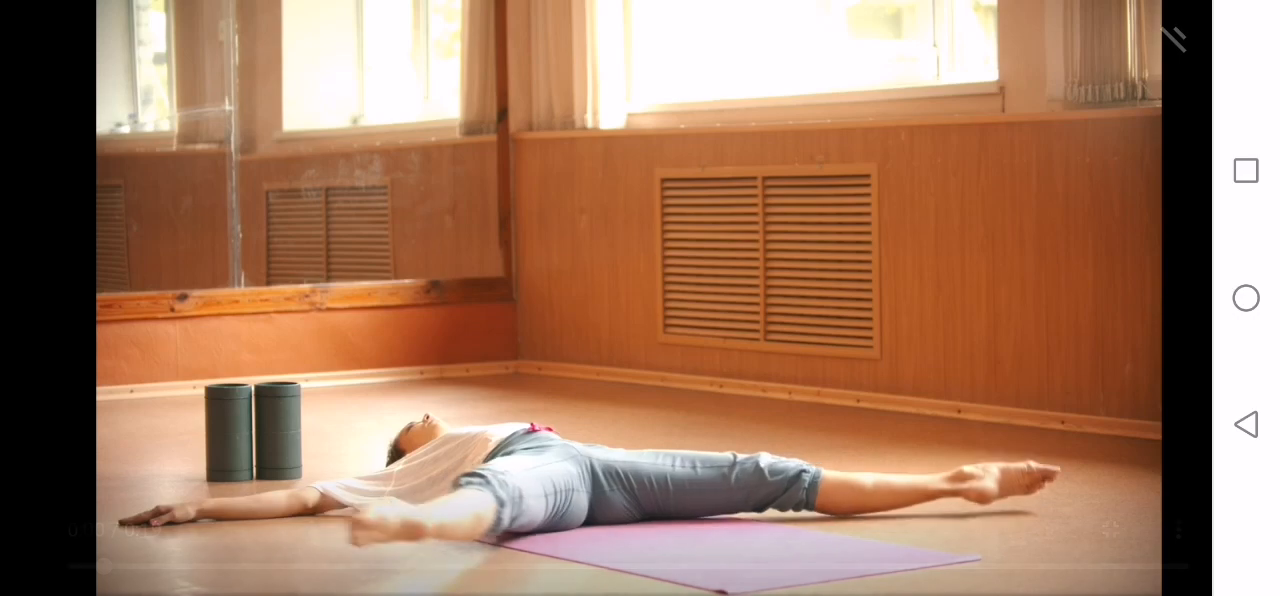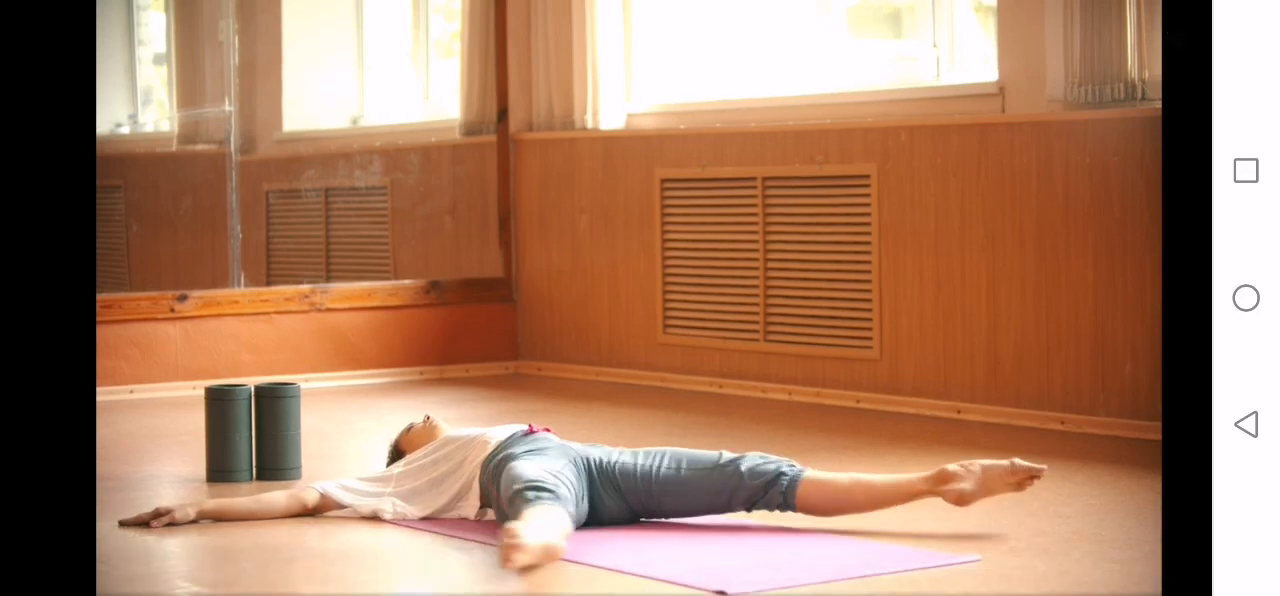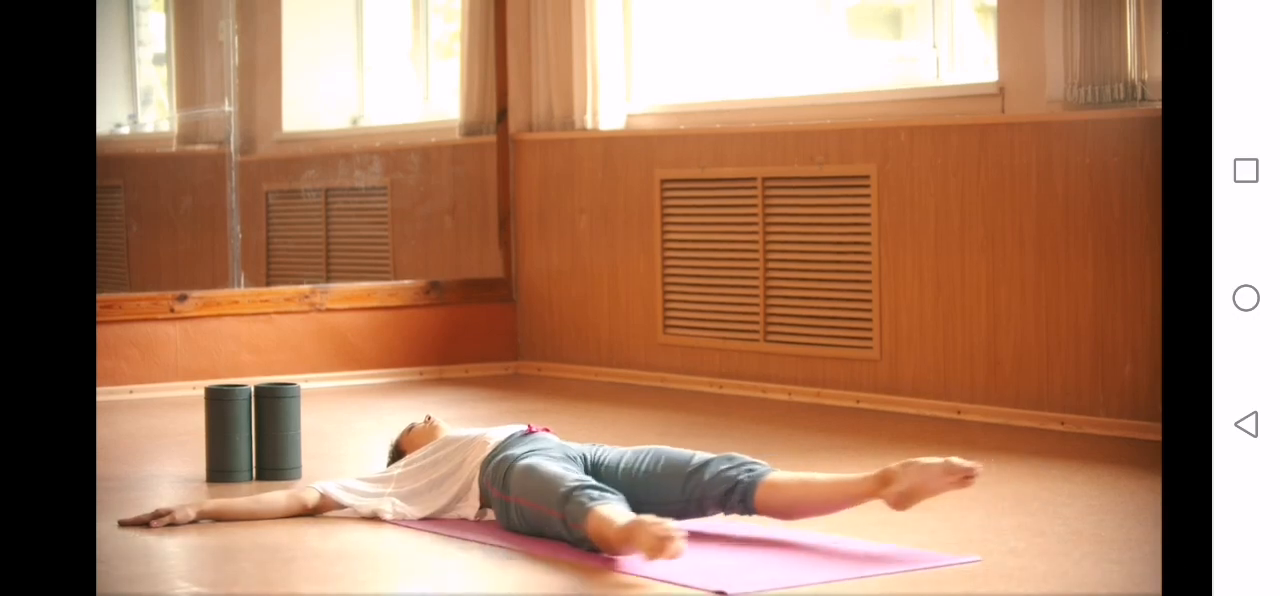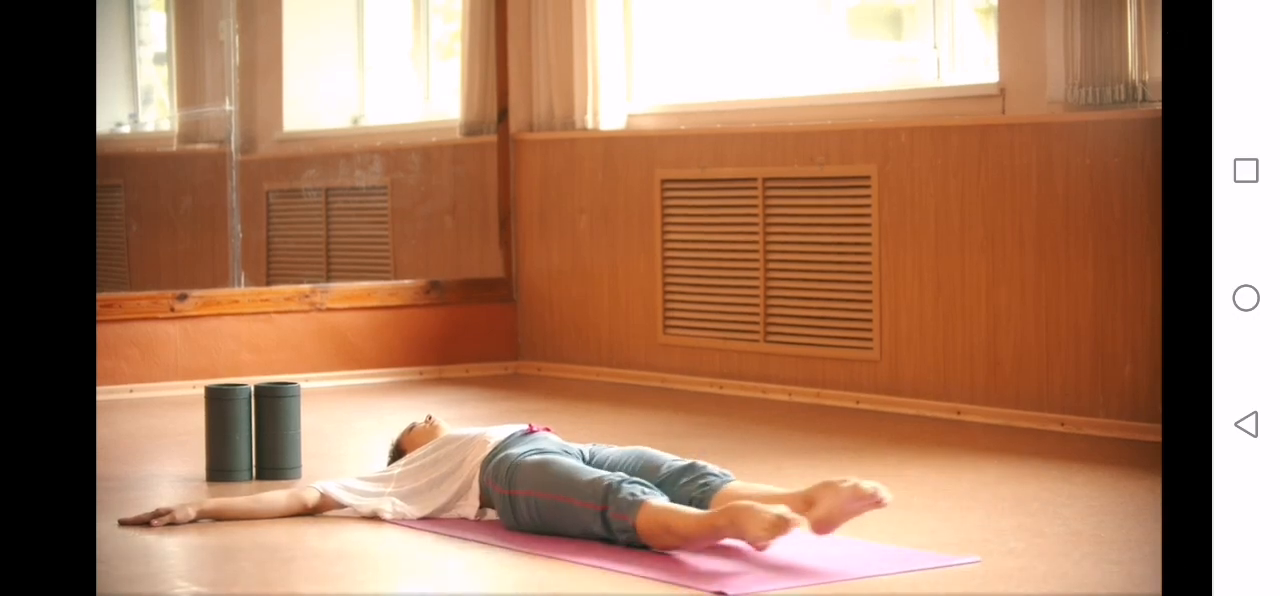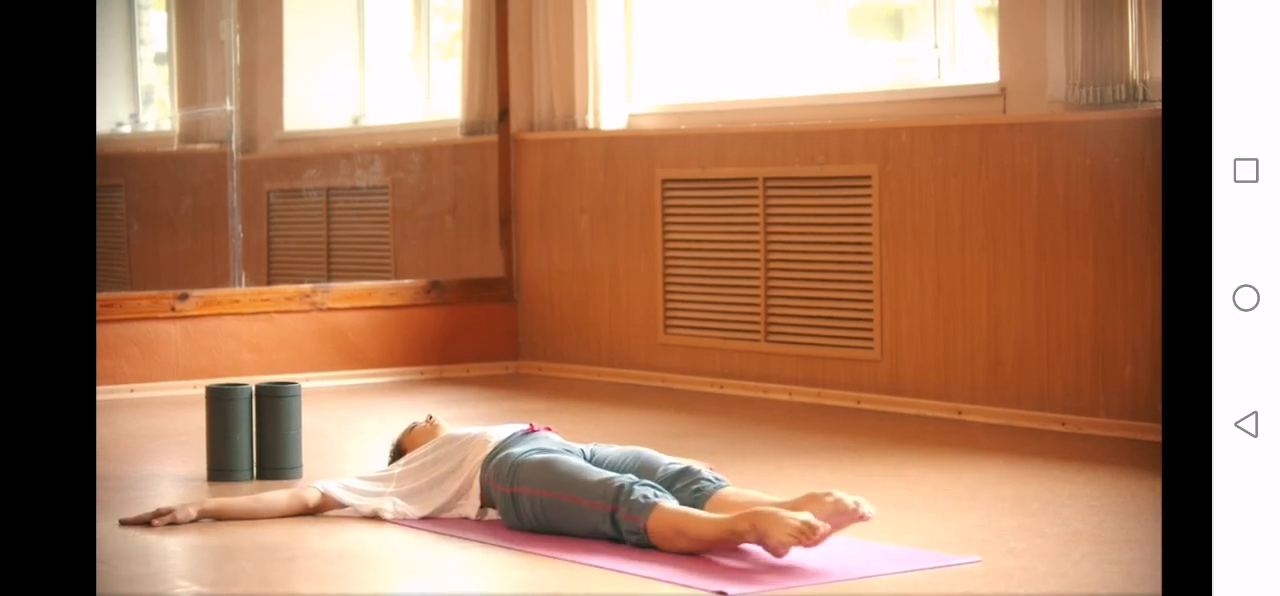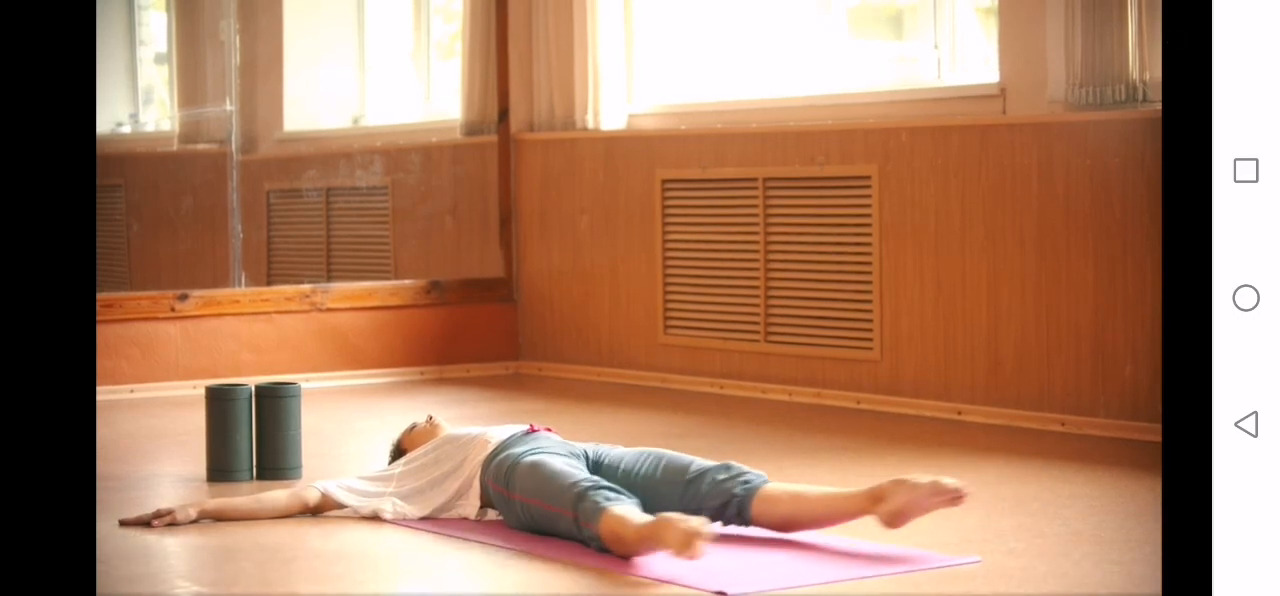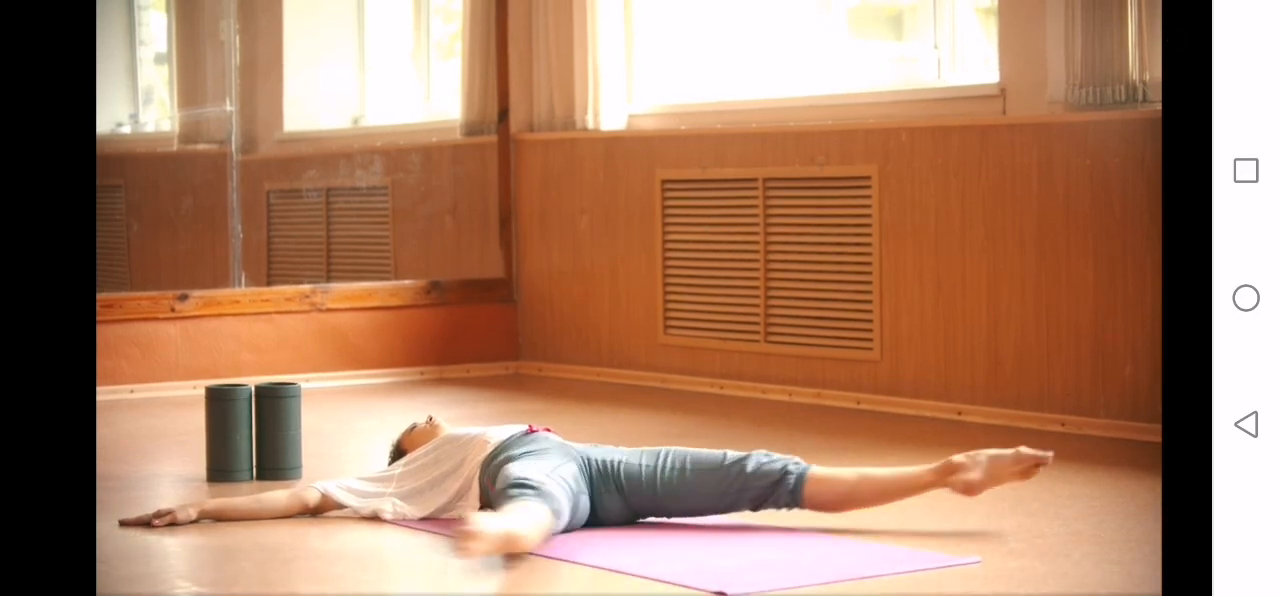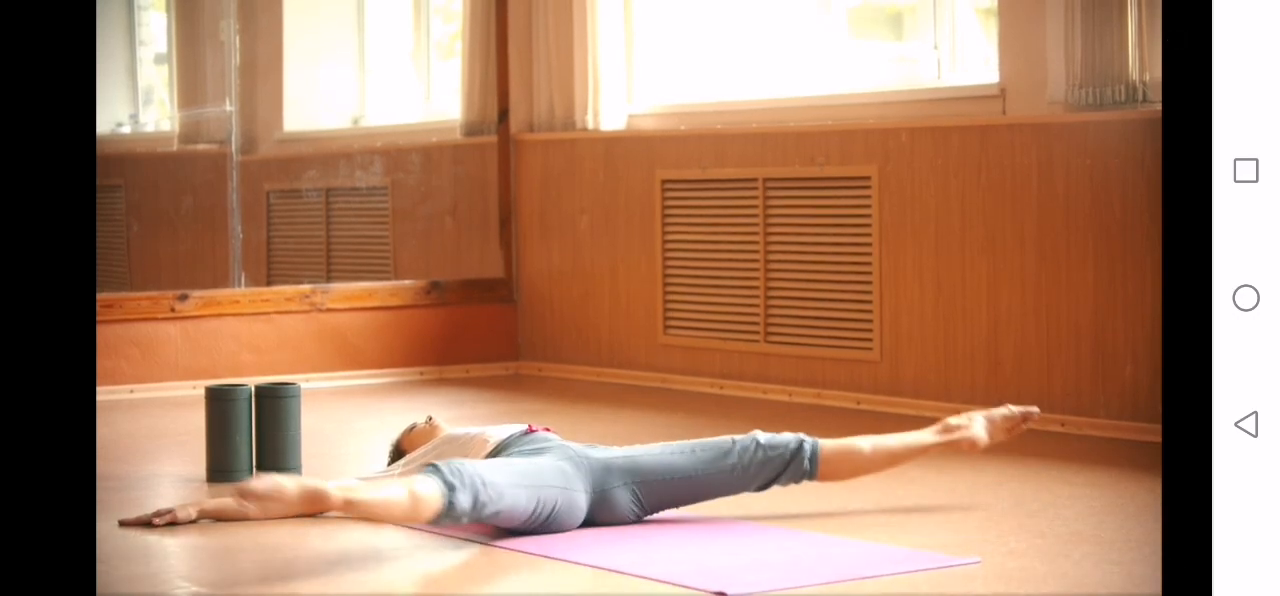
dt=0.4s
person 1, frame 1
left shoulder: (464, 448)
right shoulder: (393, 478)
right elbow: (300, 496)
right wrist: (198, 507)
left hip: (589, 465)
right hip: (532, 473)
left knee: (771, 476)
right knee: (495, 499)
person 1, frame 2
left shoulder: (474, 439)
right shoulder: (395, 477)
right elbow: (299, 499)
right wrist: (197, 508)
left hip: (583, 458)
right hip: (526, 469)
left knee: (755, 476)
right knee: (547, 498)
left ankle: (940, 480)
person 1, frame 3
left shoulder: (459, 446)
right shoulder: (397, 478)
right elbow: (300, 498)
right wrist: (199, 509)
left hip: (568, 453)
right hip: (515, 468)
left knee: (725, 477)
right knee: (591, 502)
left ankle: (885, 480)
person 1, frame 4
left shoulder: (456, 447)
right shoulder: (397, 476)
right elbow: (299, 498)
right wrist: (198, 509)
left hip: (560, 450)
right hip: (516, 469)
left knee: (694, 481)
right knee: (632, 502)
left ankle: (812, 499)
right ankle: (743, 521)
person 1, frame 5
left shoulder: (461, 443)
right shoulder: (399, 476)
right elbow: (299, 498)
right wrist: (198, 508)
left hip: (564, 452)
right hip: (515, 467)
left knee: (690, 482)
right knee: (642, 505)
left ankle: (801, 509)
right ankle: (758, 523)
person 1, frame 6
left shoulder: (474, 441)
right shoulder: (397, 477)
right elbow: (301, 498)
right wrist: (199, 509)
left hip: (572, 453)
right hip: (519, 470)
left knee: (721, 484)
right knee: (607, 509)
left ankle: (875, 497)
person 1, frame 7
left shoulder: (467, 445)
right shoulder: (395, 477)
right elbow: (300, 498)
right wrist: (200, 509)
left hip: (585, 459)
right hip: (527, 470)
left knee: (763, 474)
right knee: (567, 498)
person 1, frame 8
left shoulder: (464, 446)
right shoulder: (404, 469)
right wrist: (201, 509)
left hip: (585, 469)
right hip: (540, 475)
left knee: (775, 453)
